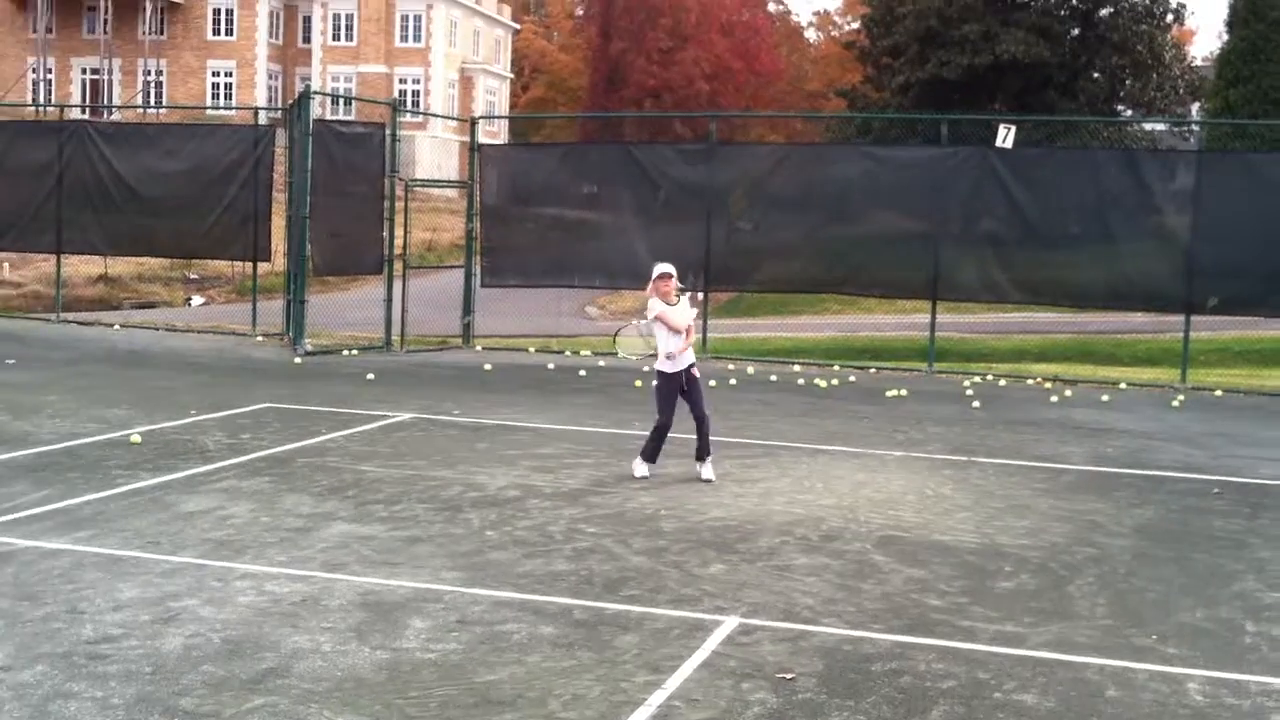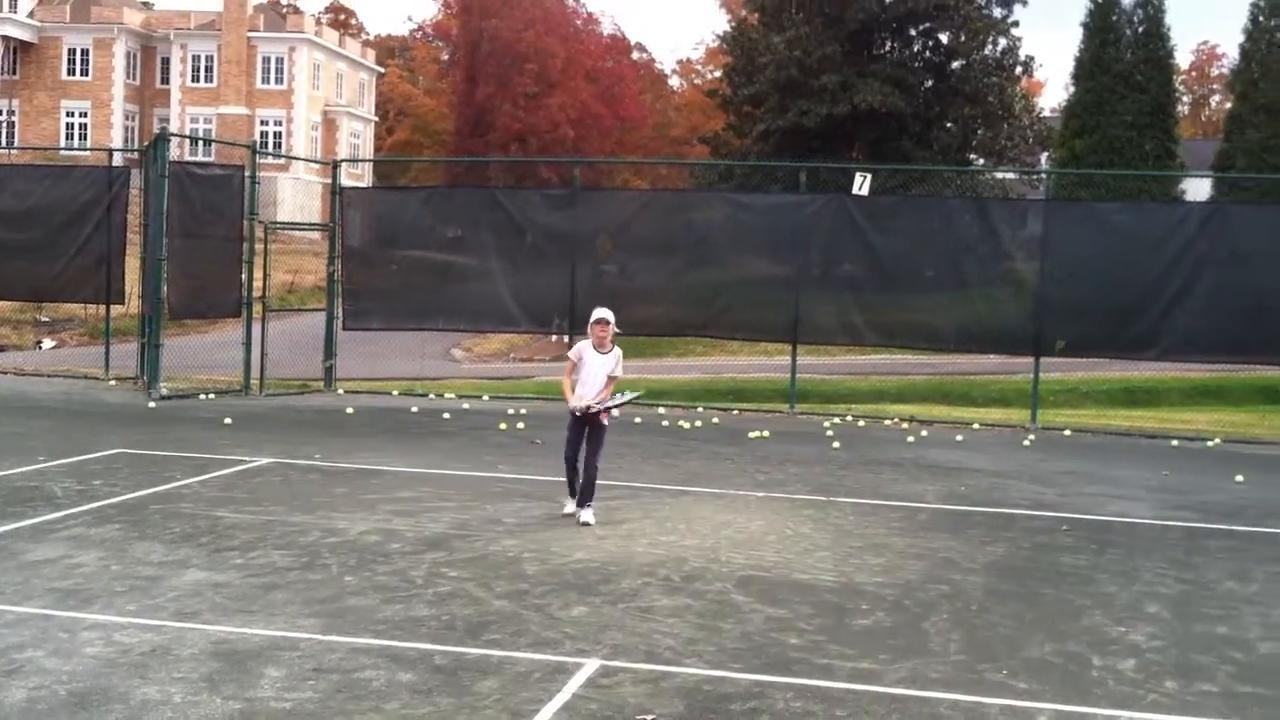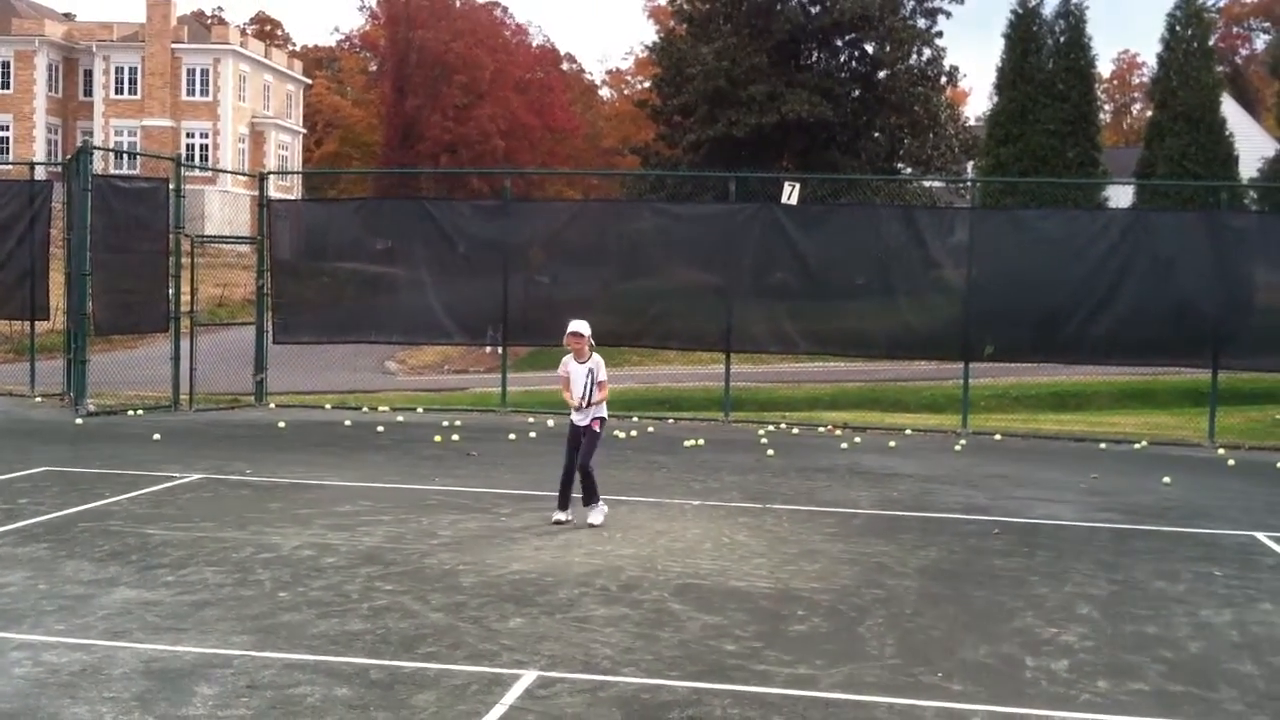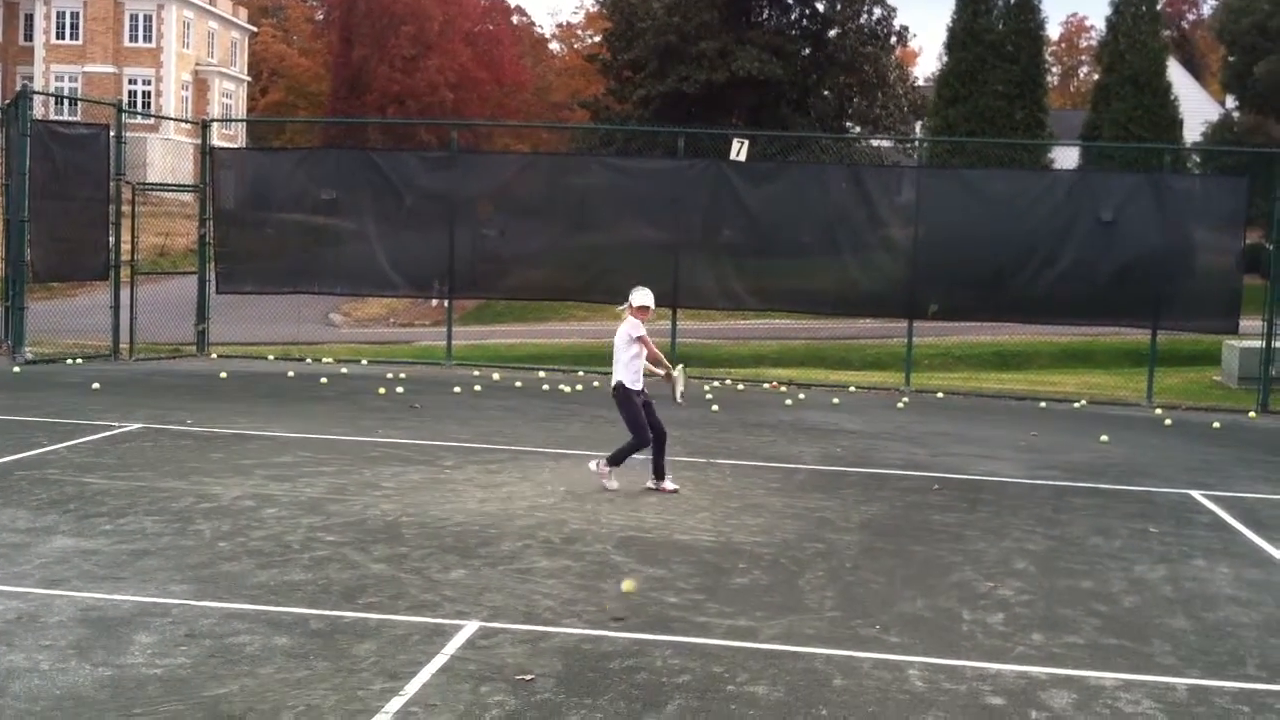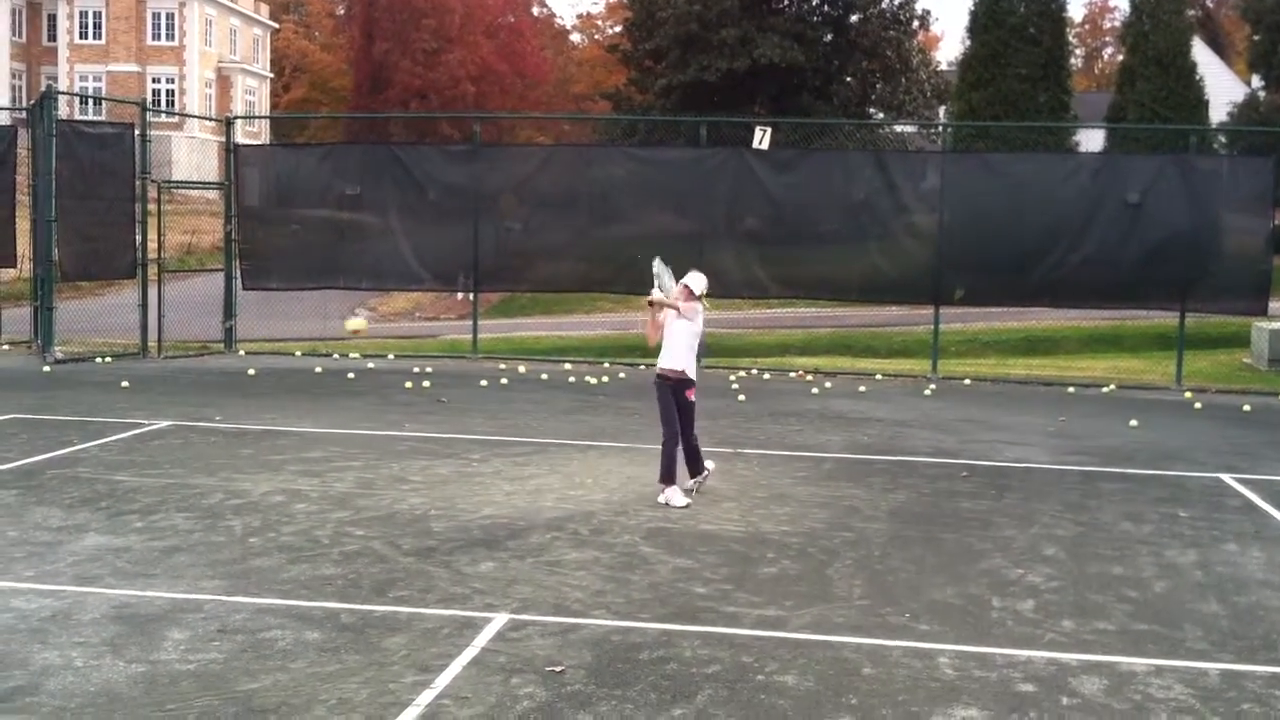
dt=0.7s
person 1, frame 1
left shoulder: (684, 302)
right shoulder: (654, 304)
left elbow: (690, 336)
right elbow: (679, 326)
left wrist: (679, 350)
right wrist: (692, 315)
left hip: (688, 367)
right hip: (666, 371)
left knee: (701, 416)
right knee: (664, 422)
left ankle: (703, 461)
right ankle: (644, 460)
person 1, frame 2
left shoulder: (616, 353)
right shoulder: (581, 347)
left elbow: (610, 387)
right elbow: (566, 376)
left wrist: (592, 404)
right wrist: (570, 400)
left hip: (599, 411)
right hip: (578, 410)
left knee: (591, 461)
right knee: (570, 456)
left ankle: (585, 506)
right ankle: (574, 497)
person 1, frame 3
left shoulder: (596, 360)
right shoulder: (566, 362)
left elbow: (604, 391)
right elbow: (565, 391)
left wrist: (591, 401)
right wrist: (573, 402)
left hip: (596, 418)
right hip: (576, 419)
left knee: (584, 464)
right knee: (568, 466)
left ankle: (594, 505)
right ankle: (563, 509)
person 1, frame 4
left shoulder: (636, 325)
right shoulder: (633, 325)
right elbow: (653, 353)
left wrist: (658, 372)
right wrist: (668, 369)
left hip: (636, 387)
right hip: (624, 386)
left knee: (659, 433)
right knee: (643, 437)
left ankle: (658, 479)
right ankle: (606, 465)
person 1, frame 5
left shoulder: (695, 309)
right shoulder: (667, 313)
left elbow: (661, 300)
right elbow: (652, 341)
left wrist: (655, 299)
right wrist: (652, 314)
left hip: (685, 380)
right hip: (664, 377)
left knee: (687, 434)
right knee: (671, 434)
left ankle: (699, 471)
right ankle: (669, 488)
